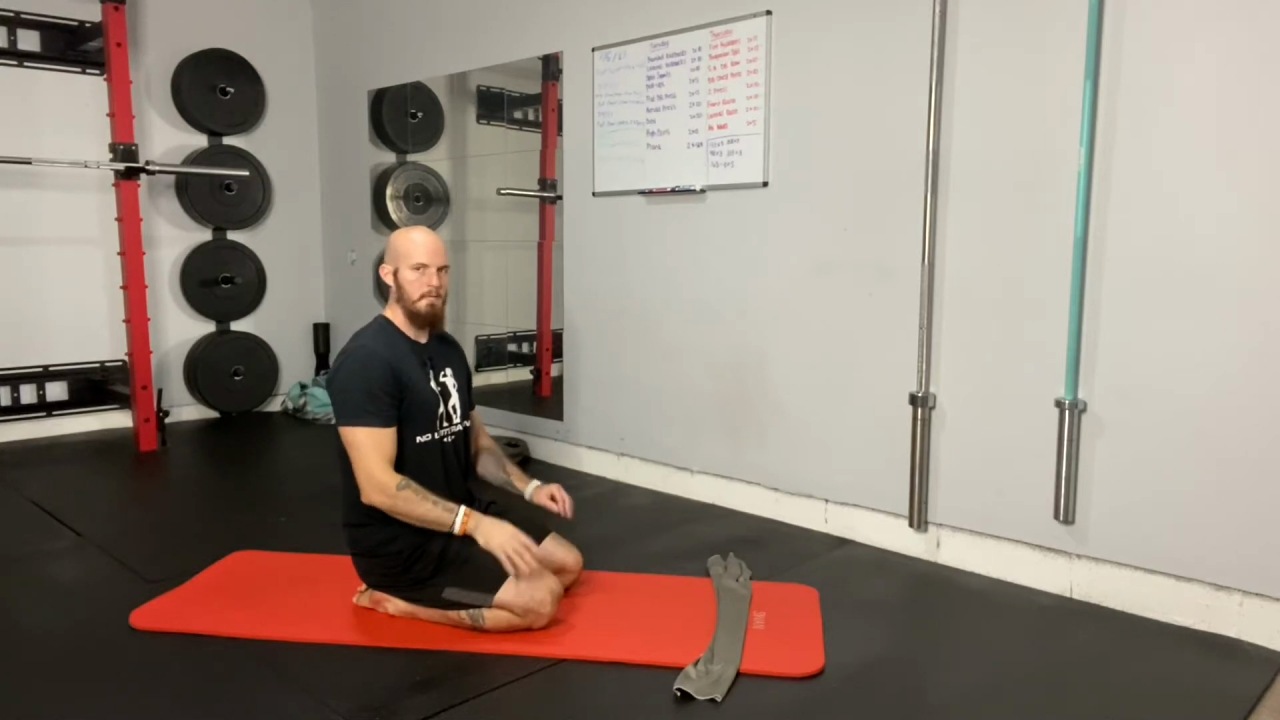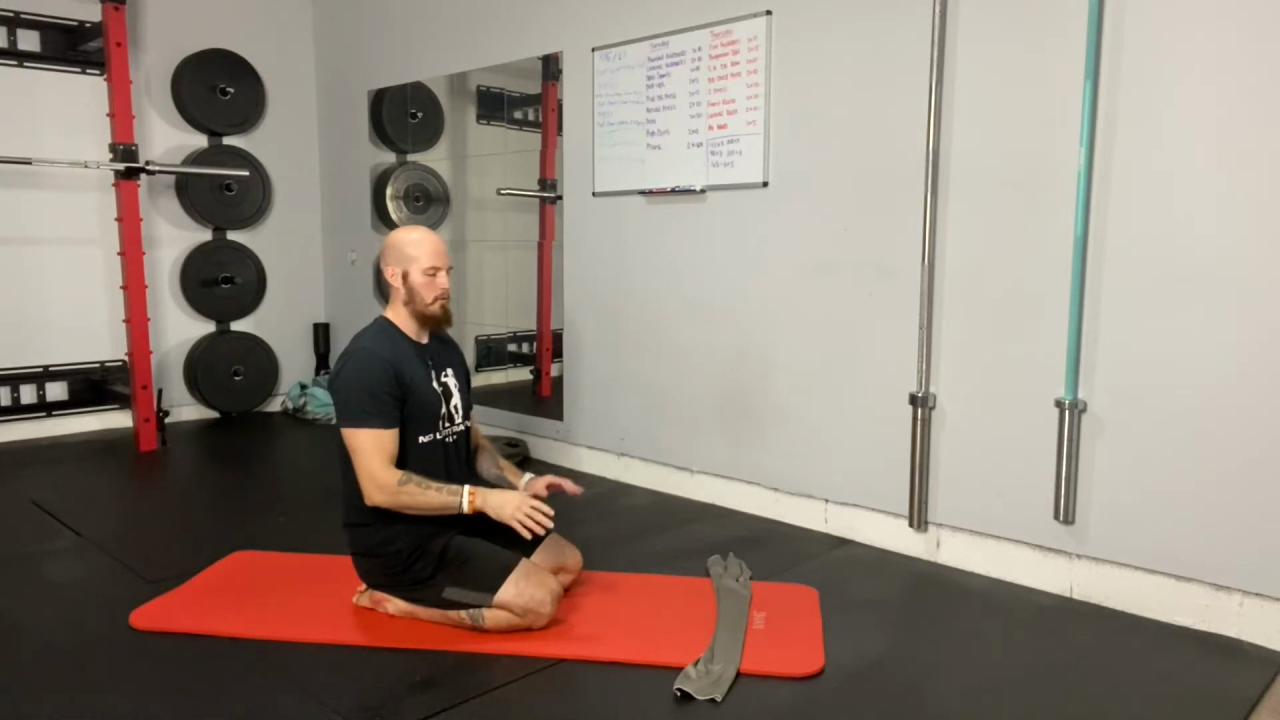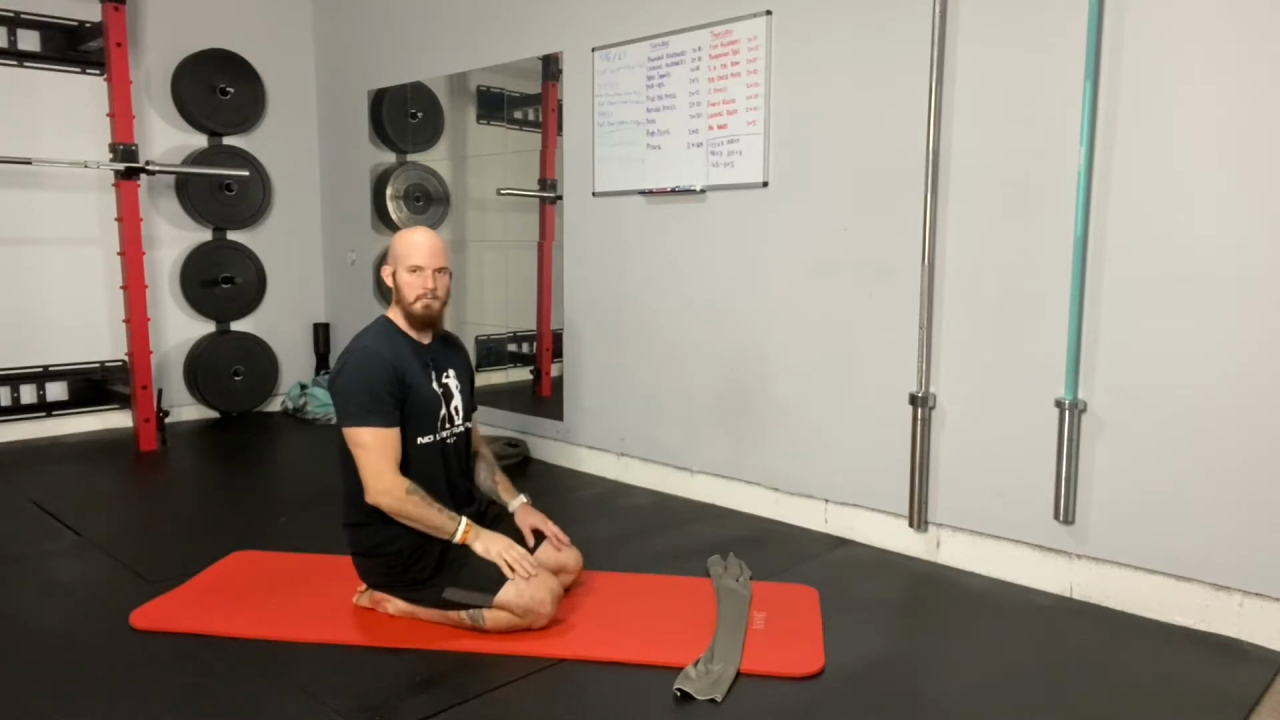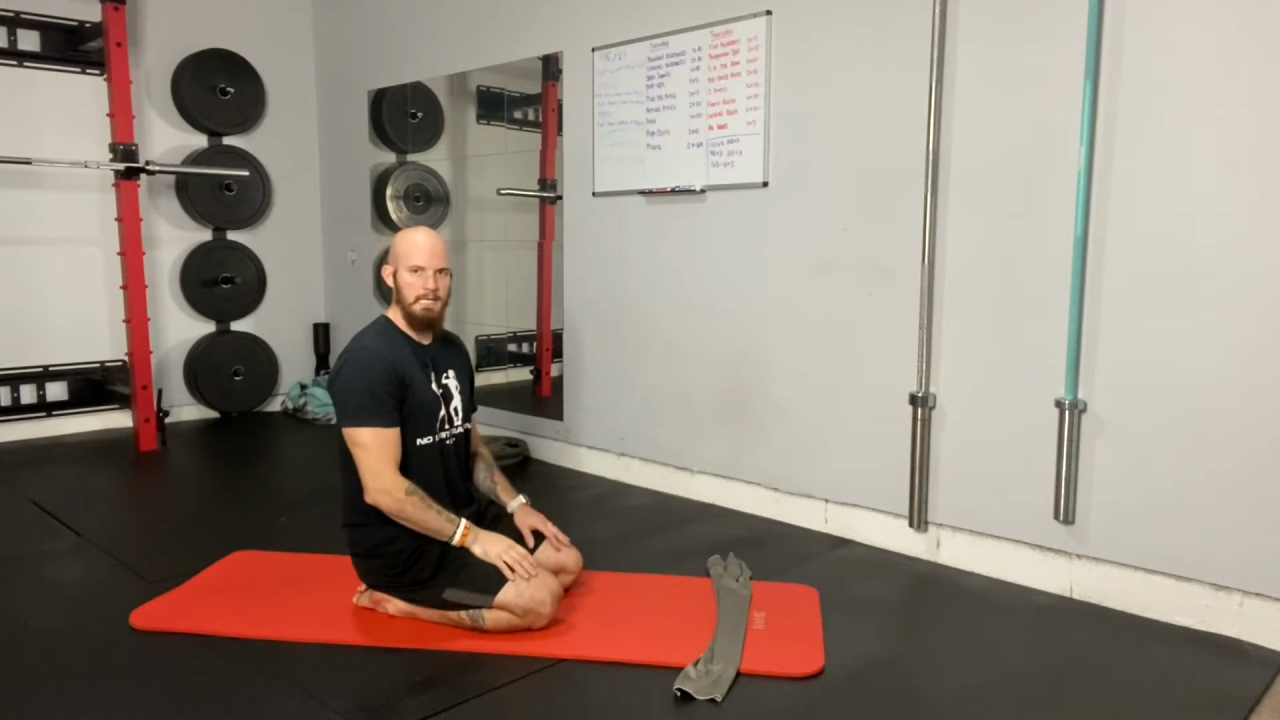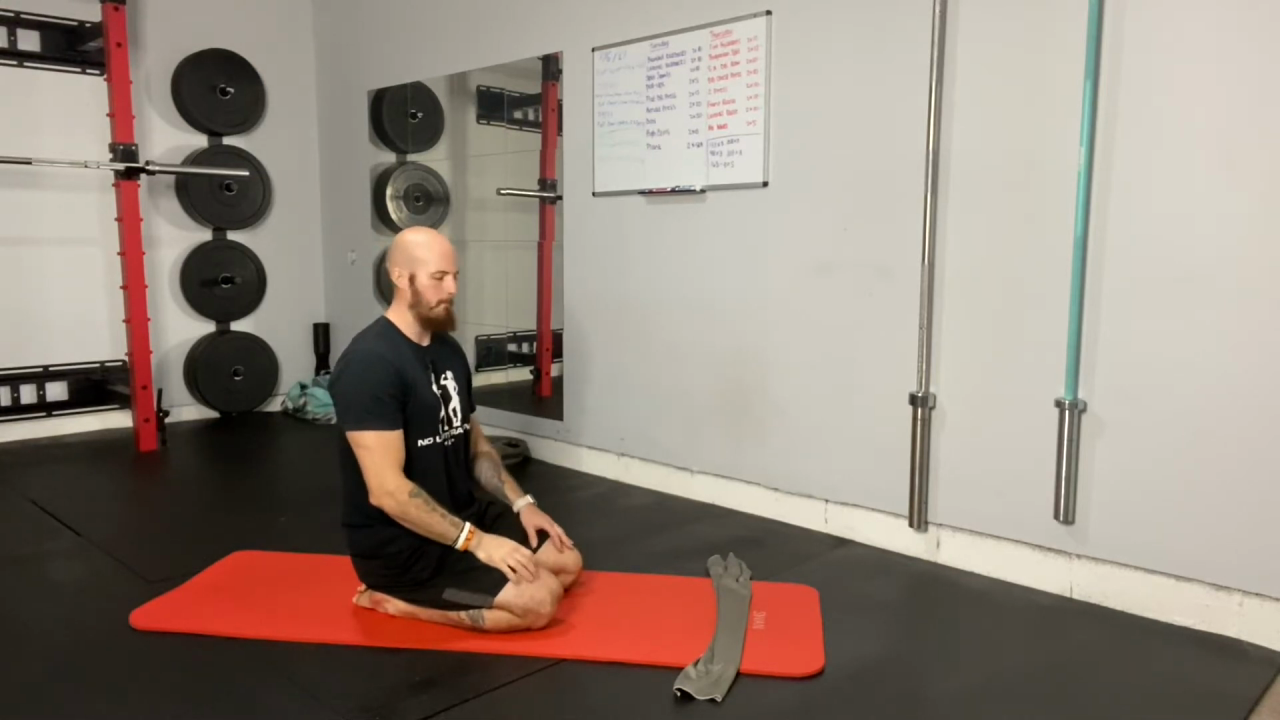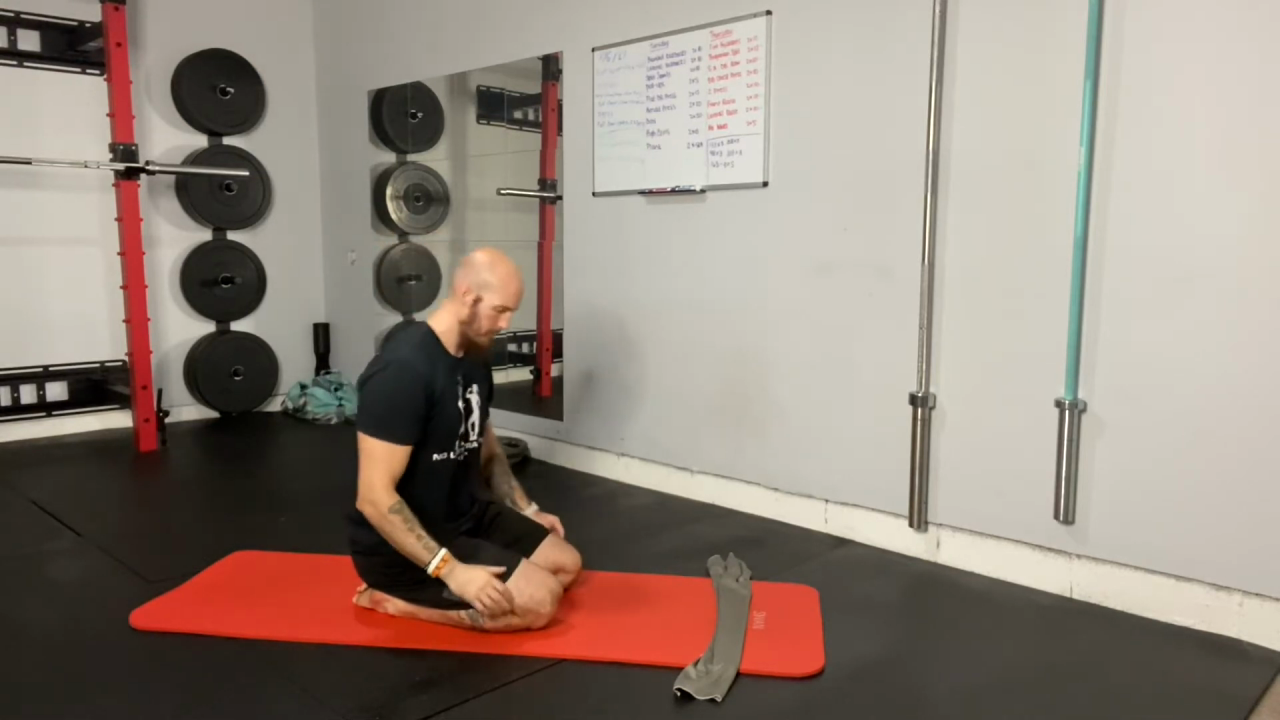
dt=0.5s
person 1, frame 1
left shoulder: (447, 349)
right shoulder: (367, 360)
left elbow: (474, 439)
right elbow: (377, 485)
left wrist: (528, 488)
right wrist: (475, 524)
left hip: (454, 518)
right hip: (399, 541)
left knee: (567, 564)
right knee: (539, 601)
left ankle: (429, 589)
right ankle: (394, 599)
person 1, frame 2
left shoulder: (446, 348)
right shoulder: (369, 362)
left elbow: (469, 439)
right elbow: (379, 486)
left wrist: (523, 482)
right wrist: (482, 498)
left hip: (453, 517)
right hip: (399, 542)
left knee: (566, 564)
right knee: (539, 600)
left ankle: (420, 591)
right ankle: (396, 598)
person 1, frame 3
left shoulder: (451, 348)
right shoulder: (369, 361)
right elbow: (383, 488)
left wrist: (516, 503)
right wrist: (472, 535)
right hip: (399, 542)
left knee: (566, 563)
right knee: (539, 601)
left ankle: (426, 591)
right ankle: (395, 599)
person 1, frame 4
left shoulder: (452, 348)
right shoulder: (369, 361)
right elbow: (382, 488)
left wrist: (515, 504)
right wrist: (471, 537)
right hip: (398, 543)
left knee: (566, 563)
right knee: (539, 600)
left ankle: (424, 590)
right ankle: (395, 598)
person 1, frame 5
left shoulder: (448, 349)
right shoulder: (370, 364)
left elbow: (473, 442)
right elbow: (387, 490)
left wrist: (522, 504)
right wrist: (476, 541)
right hip: (399, 544)
left knee: (566, 563)
right knee: (540, 600)
left ankle: (420, 593)
right ankle: (395, 600)
person 1, frame 6
left shoulder: (473, 358)
right shoulder: (403, 371)
left elbow: (485, 447)
right elbow: (374, 497)
left wrist: (527, 510)
right wrist: (449, 569)
right hip: (401, 548)
left knee: (566, 564)
right knee: (539, 601)
left ankle: (419, 593)
right ankle: (395, 598)
